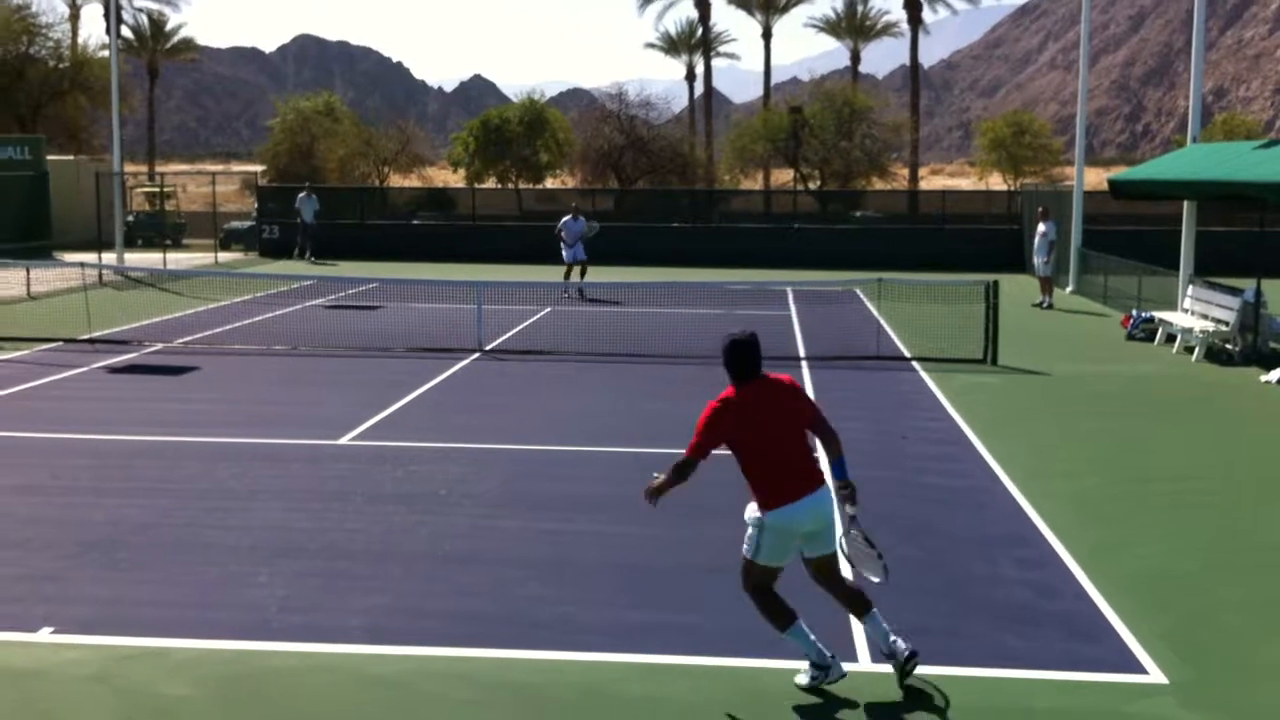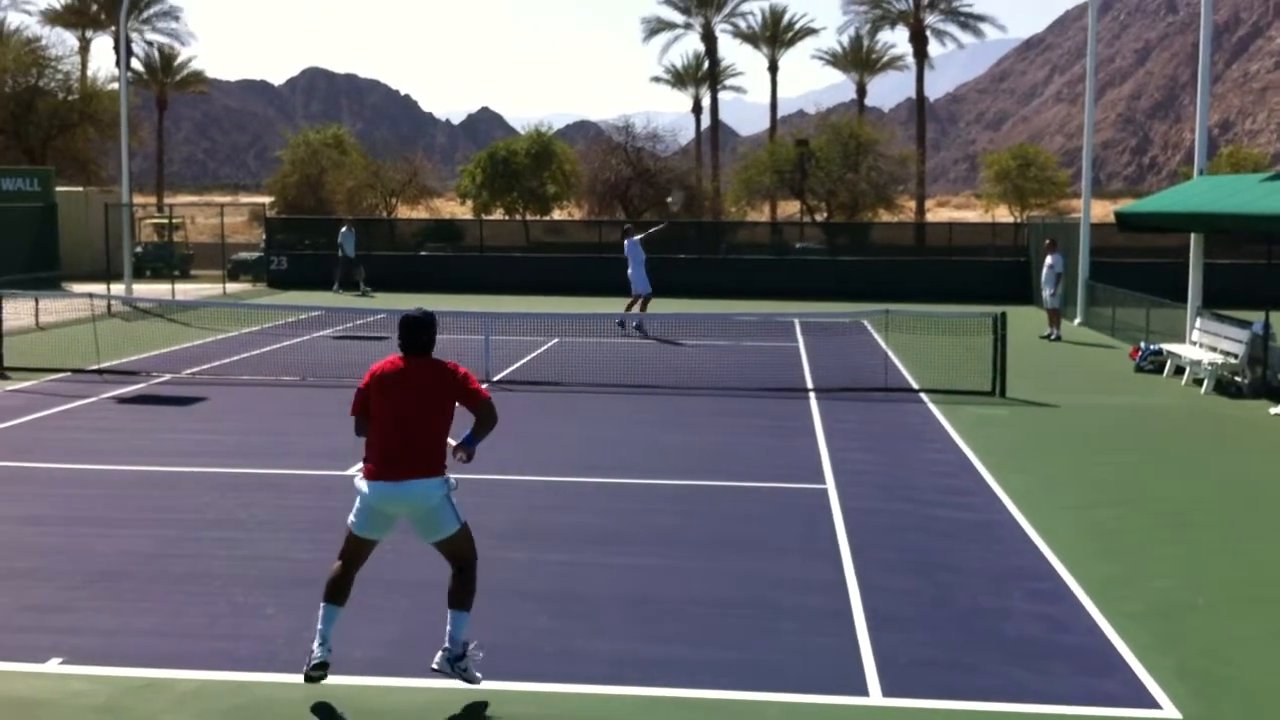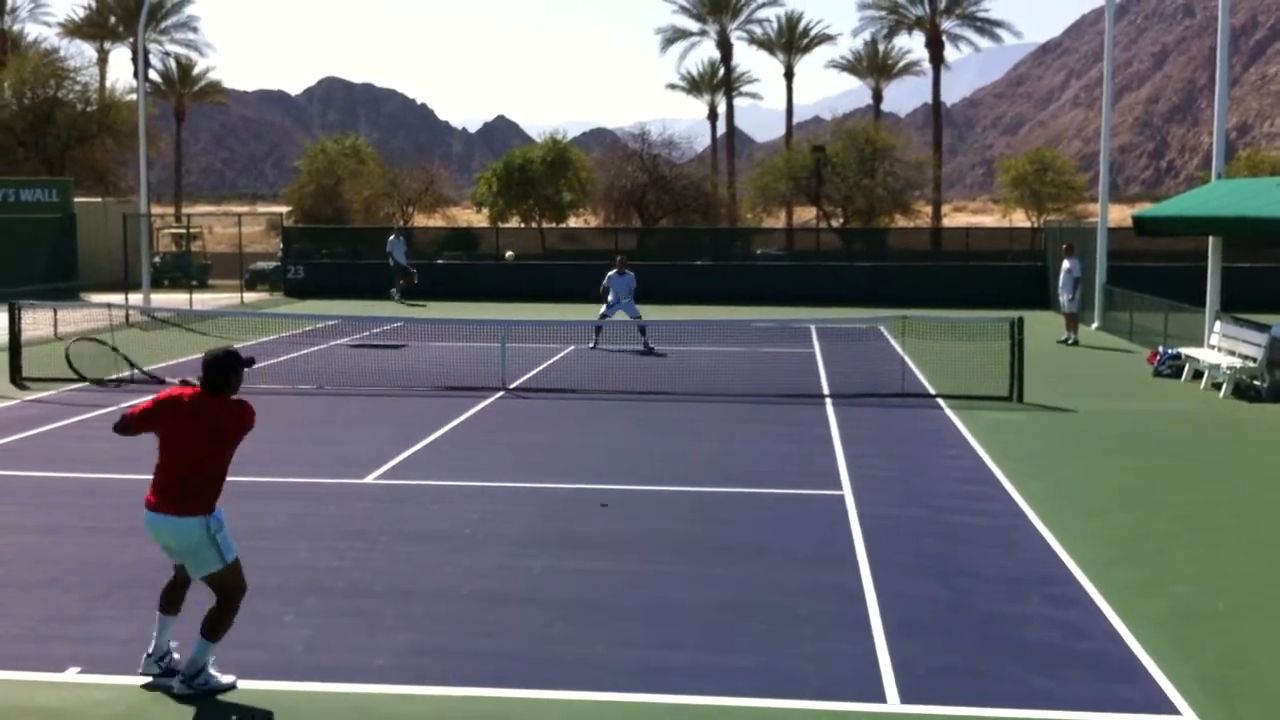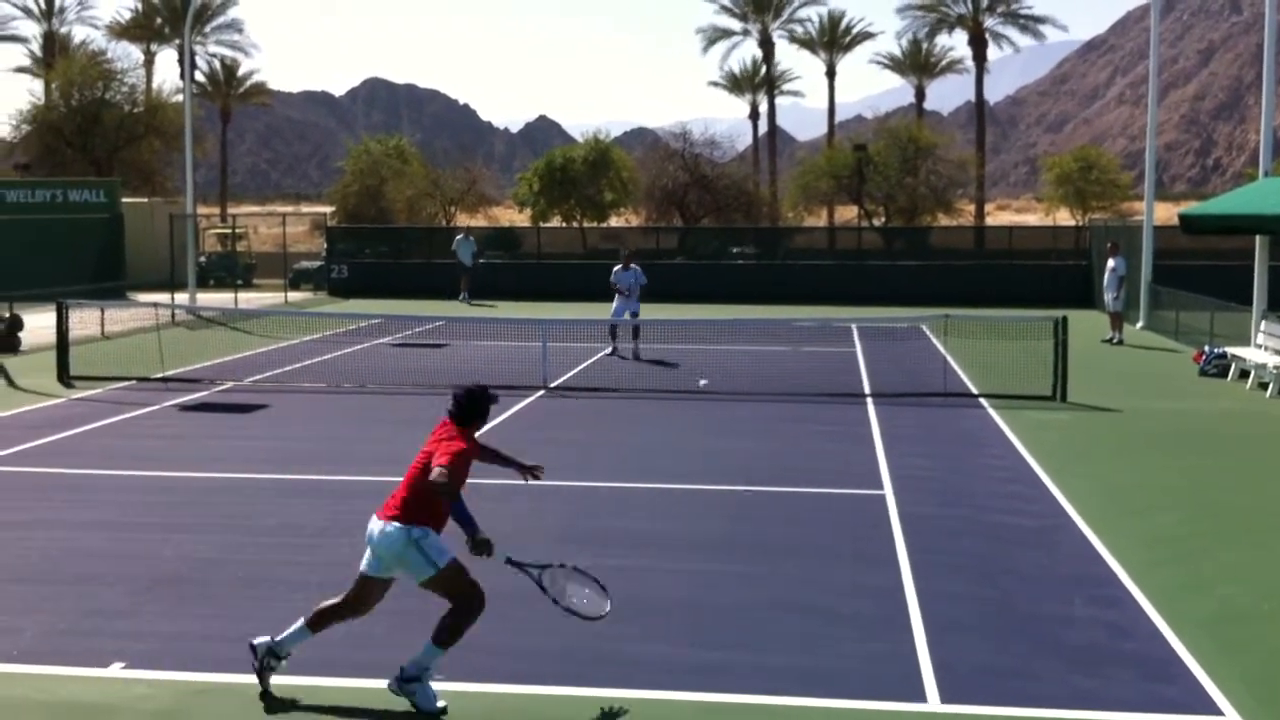
dt=1s
person 1, frame 1
left shoulder: (720, 409)
right shoulder: (787, 387)
left elbow: (687, 465)
right elbow: (826, 432)
left wrist: (662, 484)
right wrist: (841, 476)
left hip: (779, 512)
right hip: (818, 496)
left knee: (756, 587)
right knee: (830, 578)
left ankle: (821, 662)
right ankle: (894, 647)
person 1, frame 2
left shoulder: (378, 373)
right shoulder: (451, 374)
left elbow: (361, 428)
right elbow: (489, 415)
right wrist: (469, 443)
left hip: (378, 486)
right hip: (426, 487)
left knee: (347, 562)
right knee: (464, 561)
left ankle: (321, 648)
right ankle: (454, 653)
person 1, frame 3
left shoulder: (172, 401)
right shoulder: (239, 412)
left elbow: (121, 426)
left hip: (156, 514)
right hip: (194, 520)
left knee: (183, 575)
right knee: (232, 591)
left ankle: (158, 656)
right ankle: (194, 675)
person 1, frame 4
left shoulder: (448, 430)
right shoulder: (459, 445)
right elbow: (440, 483)
left wrist: (516, 464)
right wrist: (473, 532)
left hip: (386, 528)
right hip: (406, 533)
left knee: (354, 604)
right knee: (470, 600)
left ankle: (273, 649)
right ankle: (412, 677)
